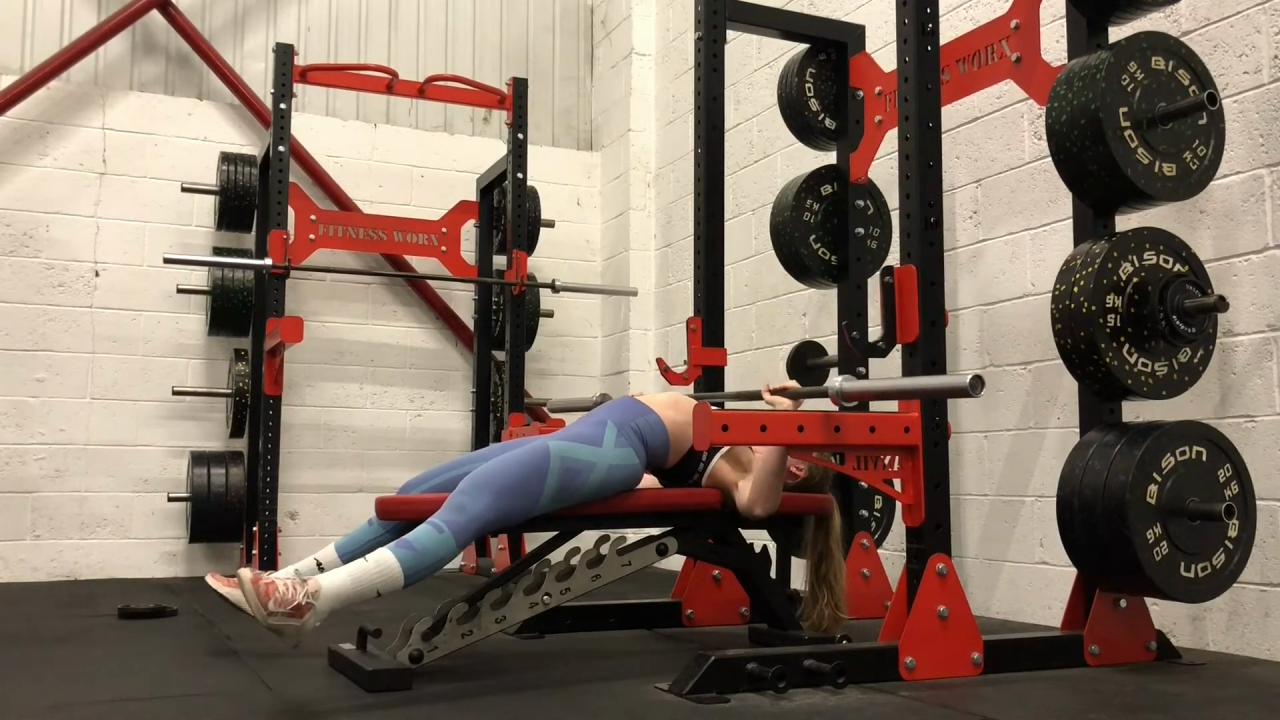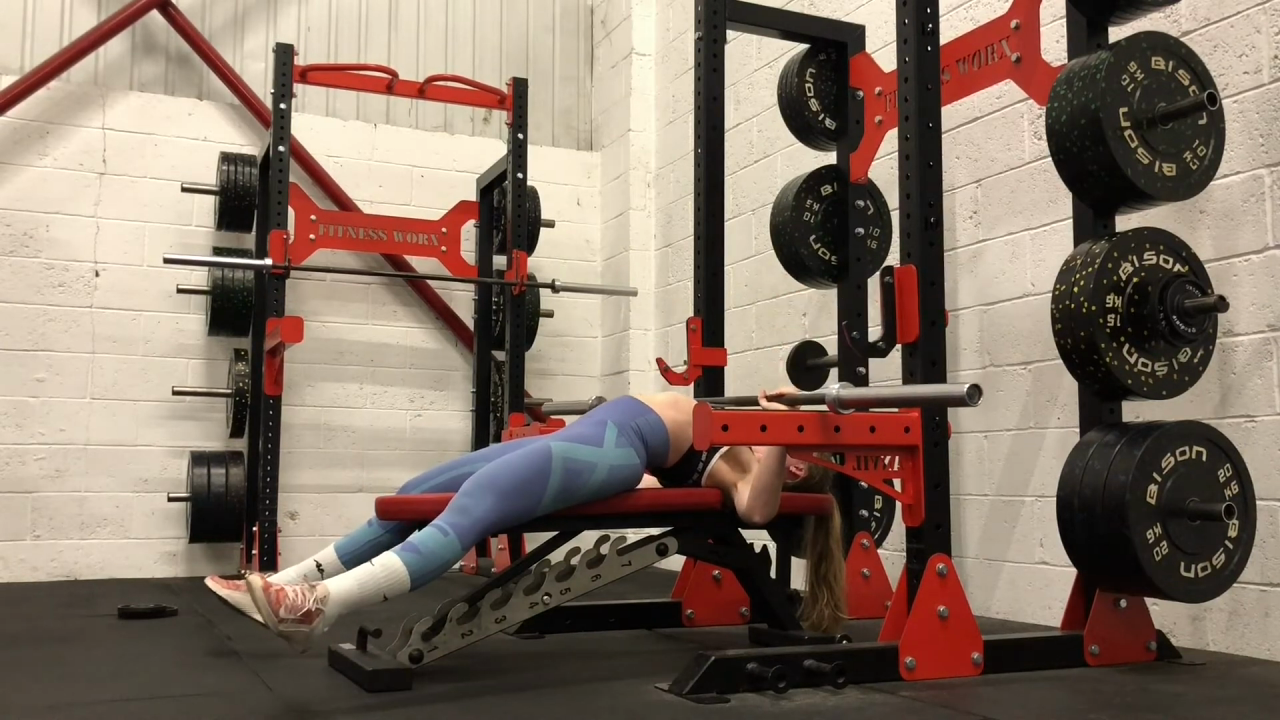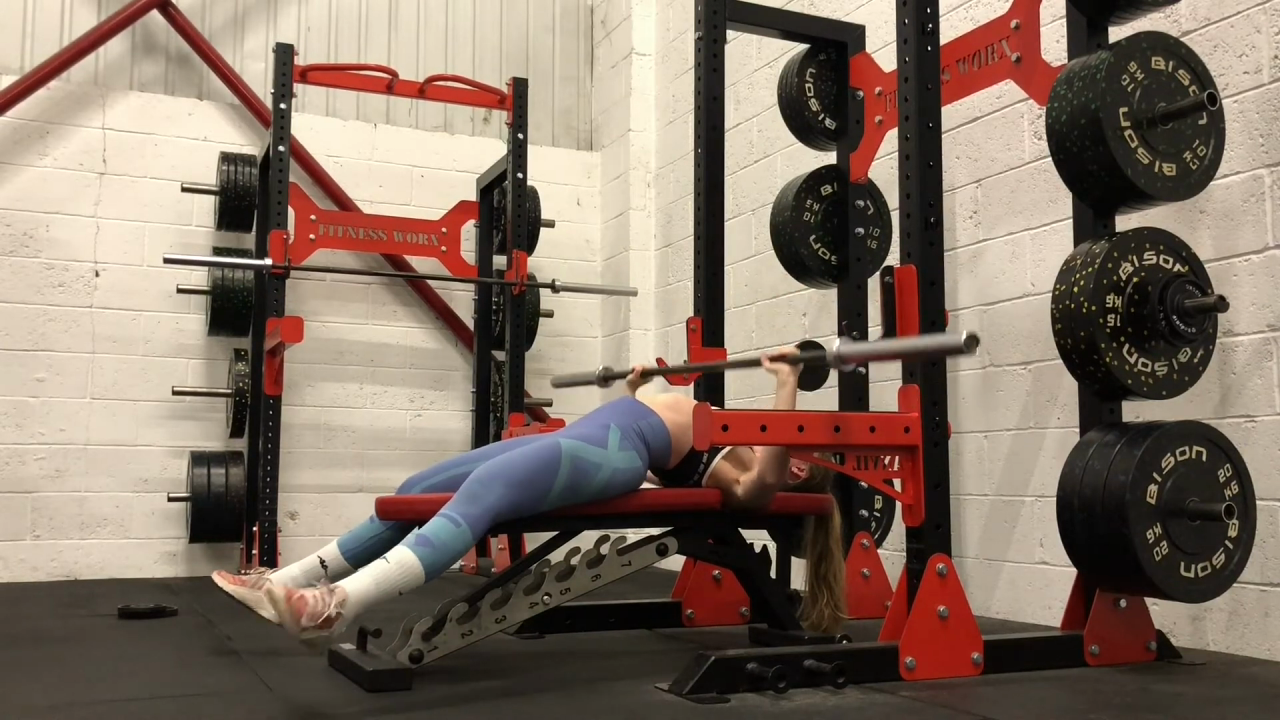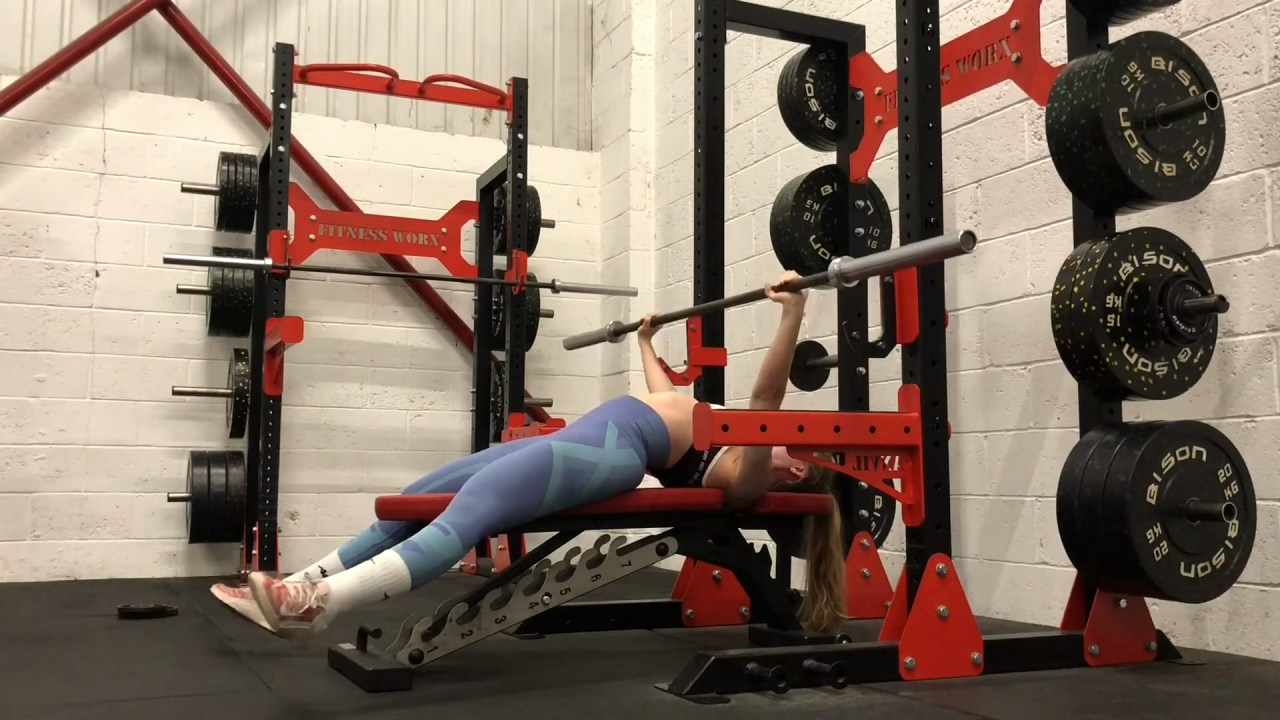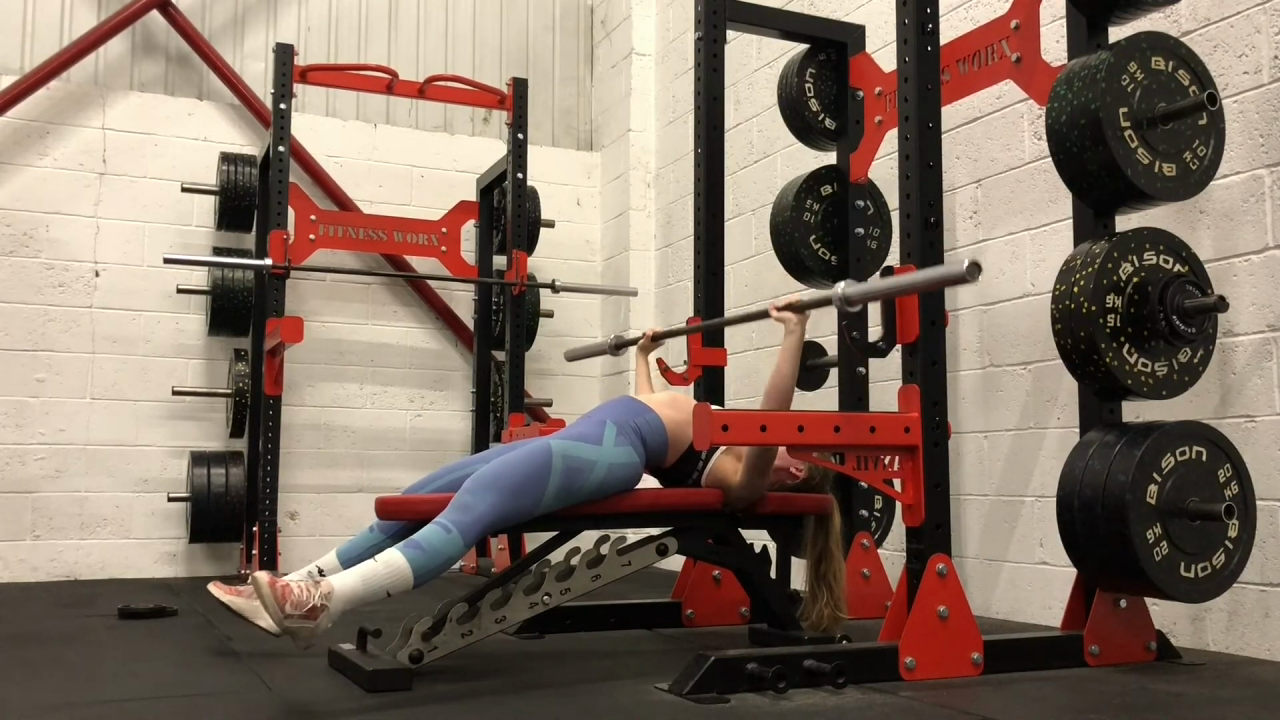
dt=0.4s
person 1, frame 1
left shoulder: (741, 479)
right shoulder: (714, 460)
left elbow: (758, 504)
left wrist: (786, 417)
left knee: (459, 513)
right knee: (413, 496)
left ankle: (310, 601)
right ankle: (289, 583)
person 1, frame 2
left shoulder: (744, 477)
right shoulder: (713, 458)
left elbow: (758, 510)
left knee: (464, 514)
right knee: (413, 496)
left ankle: (319, 604)
right ankle: (290, 585)
person 1, frame 3
left shoulder: (744, 490)
right shoulder: (715, 461)
left elbow: (770, 466)
left wrist: (788, 382)
right wrist: (632, 387)
left knee: (470, 503)
right knee: (416, 491)
left ankle: (335, 606)
right ankle: (285, 585)
person 1, frame 4
left shoulder: (744, 483)
right shoulder: (714, 456)
left elbow: (768, 400)
right elbow: (663, 396)
left wrist: (792, 315)
right wrist: (646, 342)
left knee: (469, 513)
right knee: (415, 501)
left ankle: (320, 603)
right ankle: (297, 587)
person 1, frame 5
left shoulder: (744, 485)
right shoulder: (711, 456)
left elbow: (770, 422)
right elbow: (648, 406)
left wrist: (792, 338)
right wrist: (643, 357)
left knee: (468, 511)
right knee: (418, 499)
left ankle: (323, 601)
right ankle: (284, 595)
